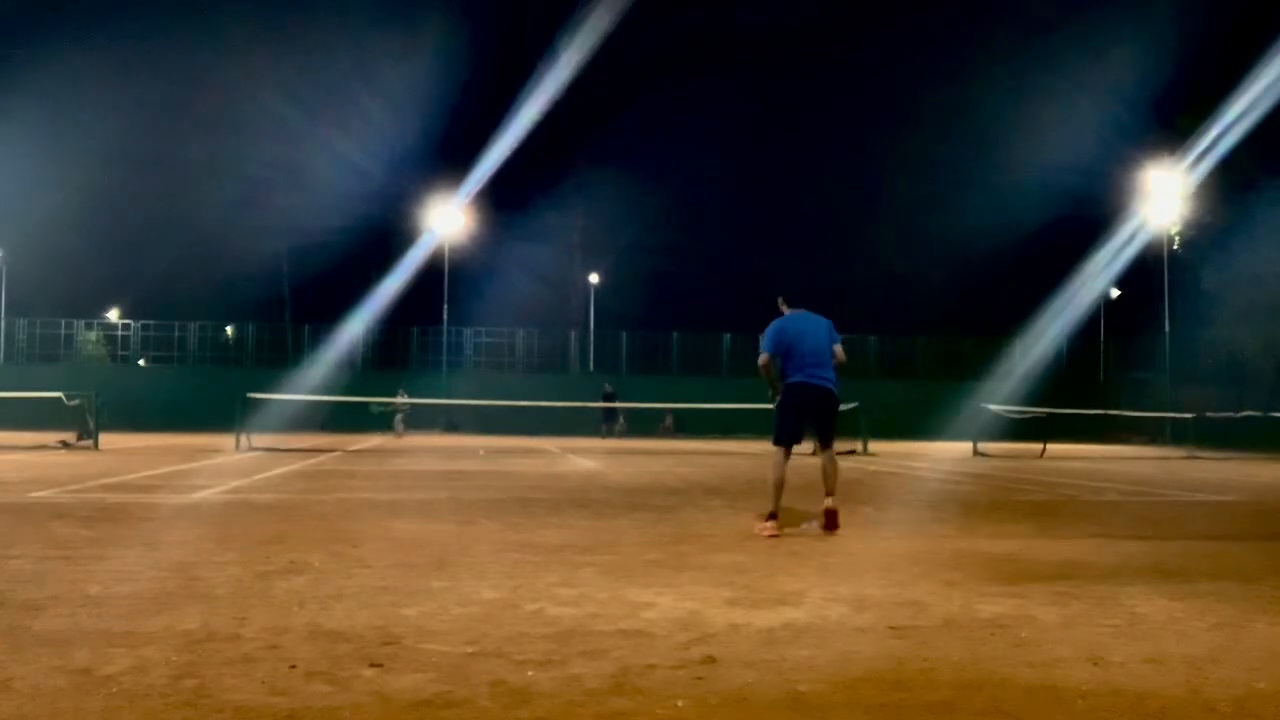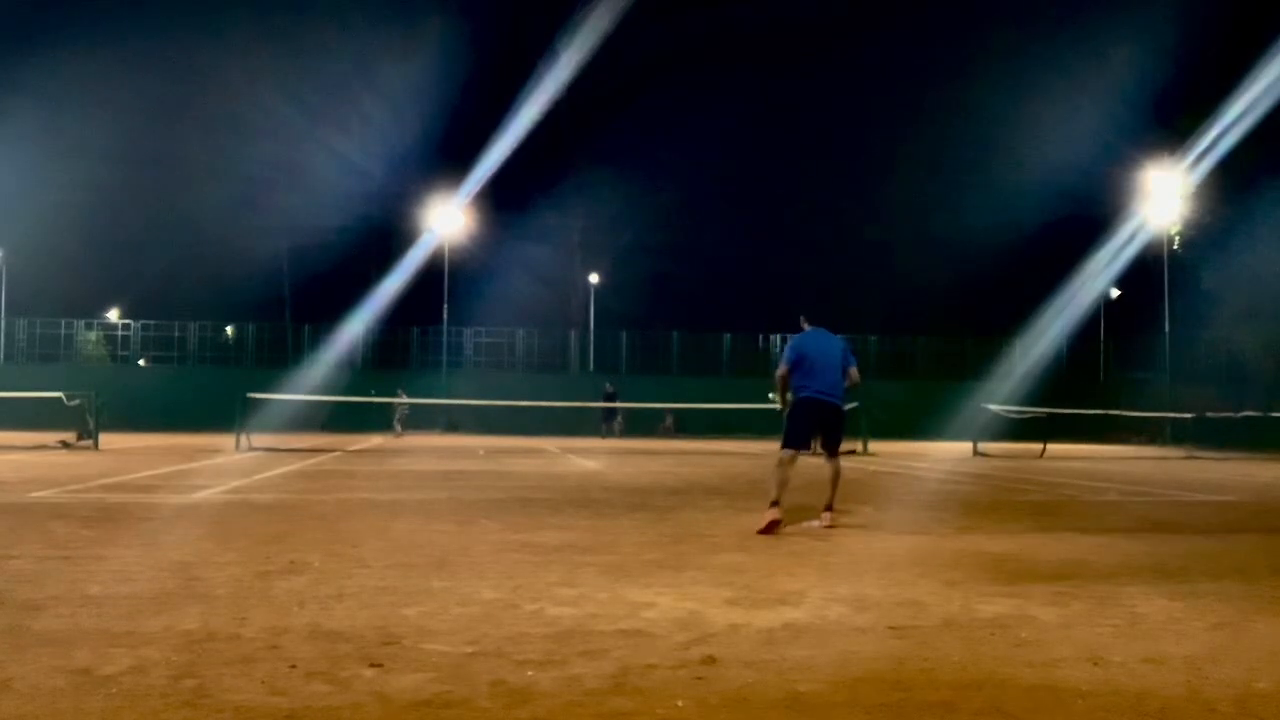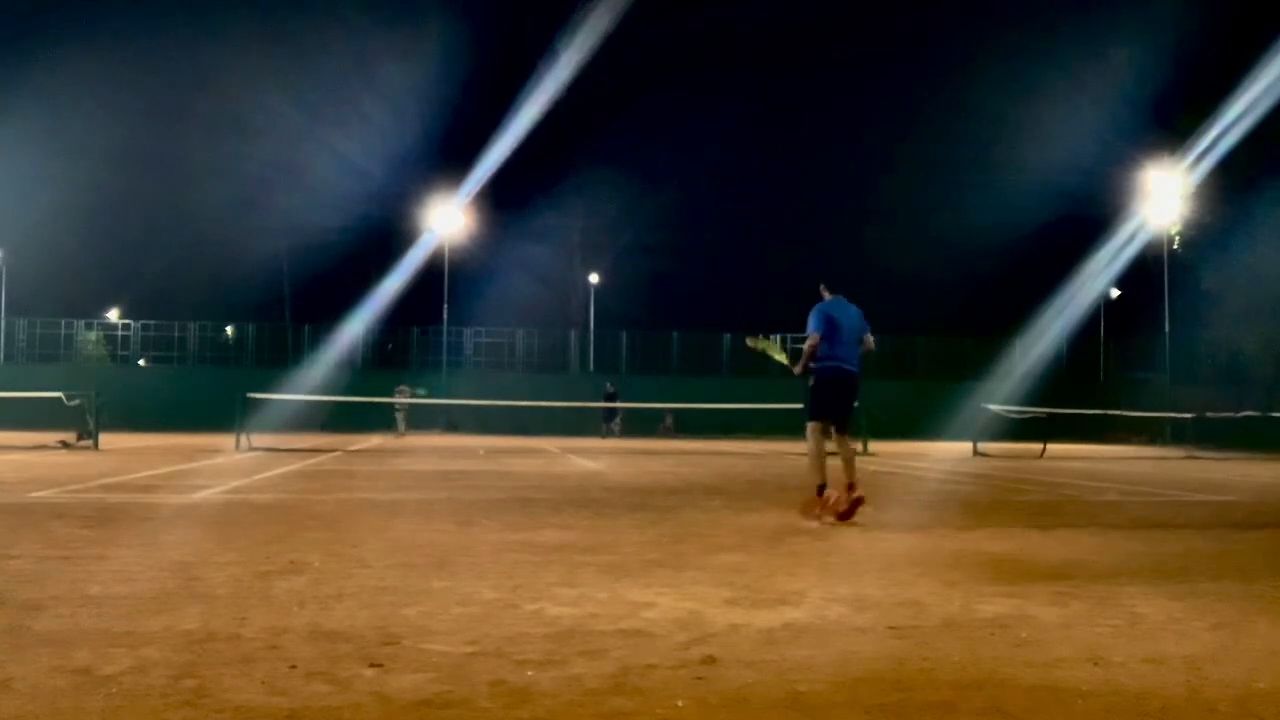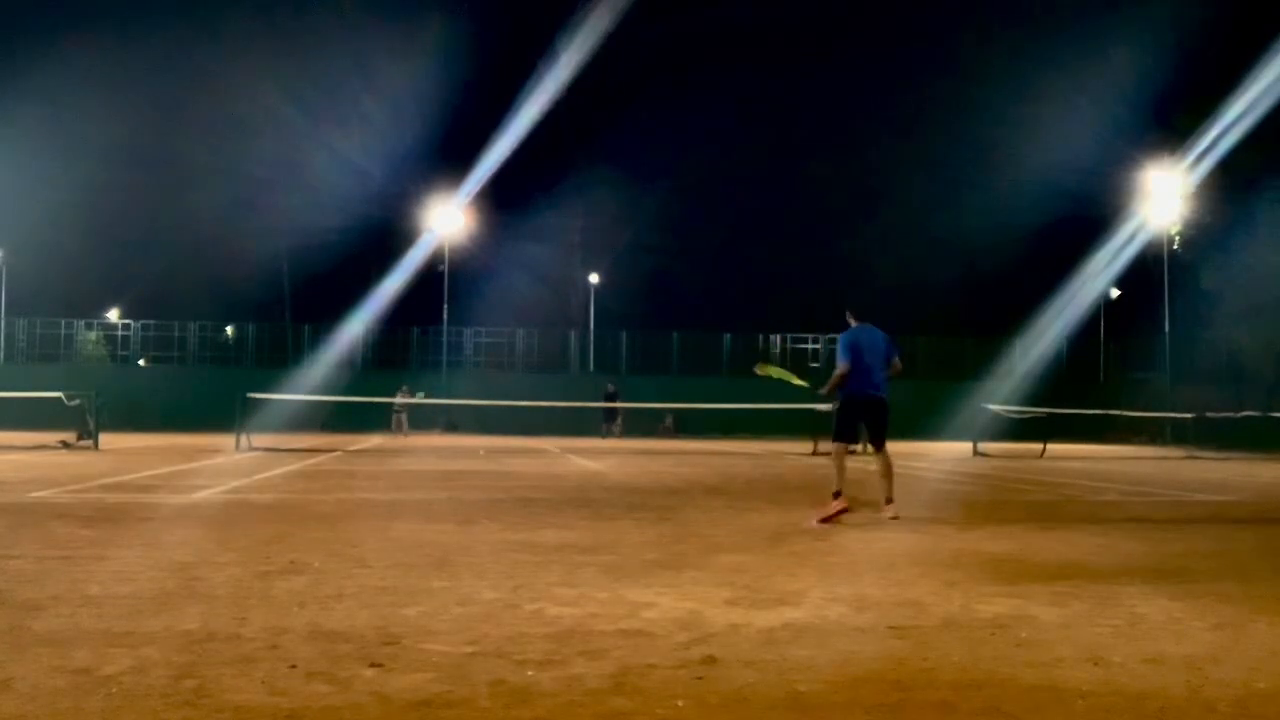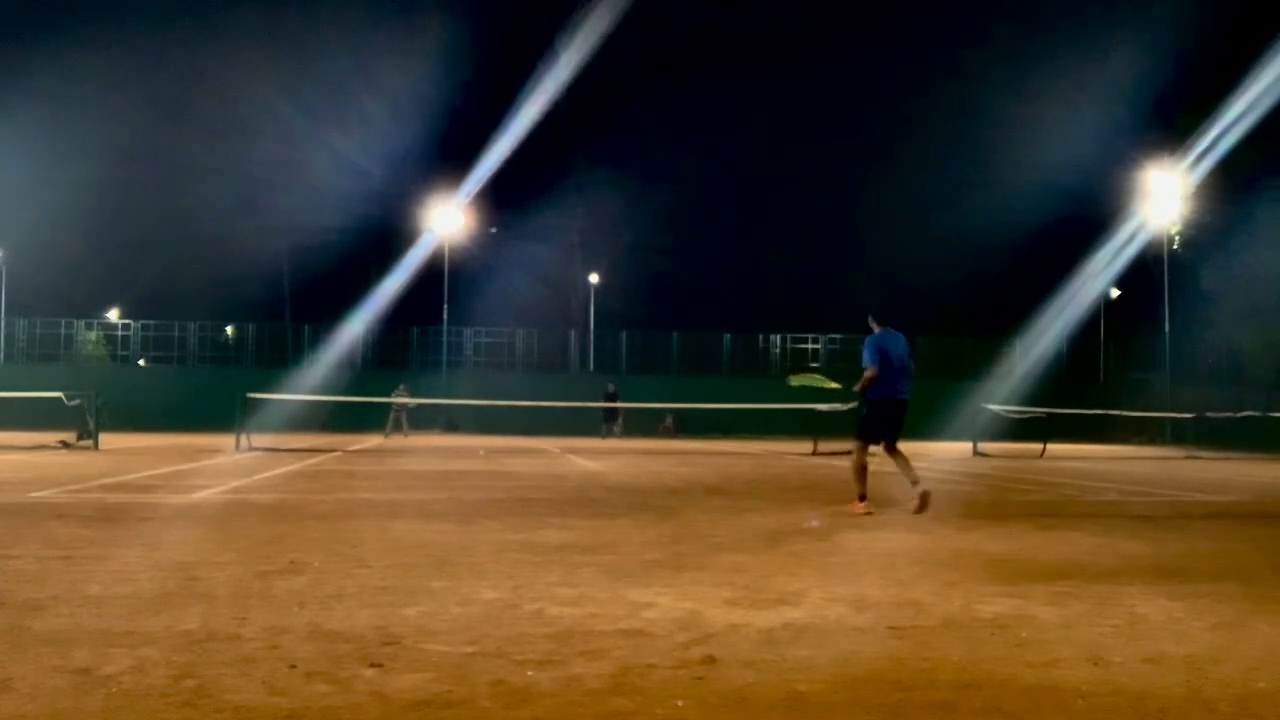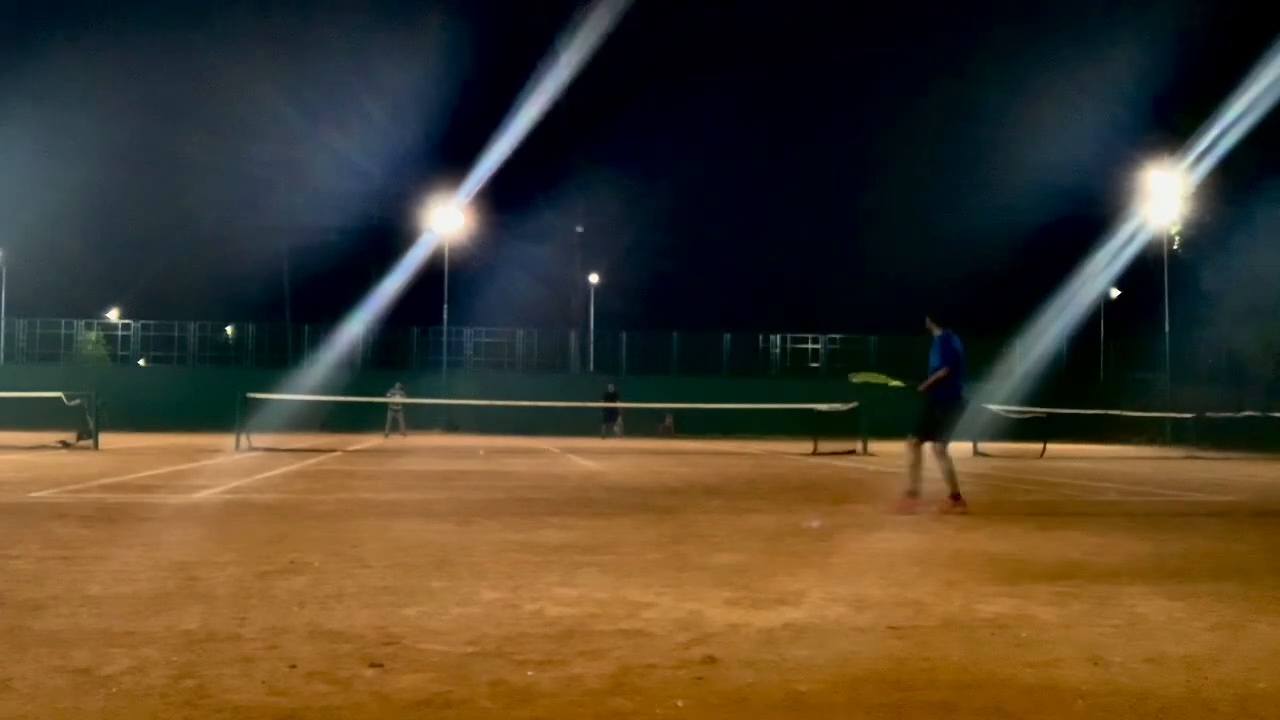
dt=0.3s
person 1, frame 1
left shoulder: (778, 326)
right shoulder: (824, 323)
left elbow: (764, 361)
right elbow: (840, 357)
left wrist: (775, 387)
left hip: (796, 390)
right hip: (826, 392)
left knee: (781, 452)
right knee: (826, 449)
left ankle: (772, 519)
right ankle: (829, 500)
person 1, frame 2
left shoulder: (798, 341)
right shoulder: (839, 343)
left elbow: (782, 373)
right elbow: (854, 378)
left wrist: (783, 400)
left hip: (805, 403)
right hip: (834, 407)
left knee: (785, 458)
right knee: (832, 456)
left ankle: (774, 509)
right ankle: (828, 512)
person 1, frame 3
left shoulder: (821, 309)
right shoulder: (856, 312)
left elbow: (813, 341)
right elbow: (869, 346)
left wrist: (801, 366)
left hip: (826, 373)
right hip: (850, 376)
left knee: (814, 432)
right knee: (841, 436)
left ankle: (823, 492)
right ankle: (851, 490)
person 1, frame 4
left shoulder: (847, 337)
right shoulder: (882, 337)
left elbow: (844, 369)
right elbow: (896, 367)
left wrist: (828, 389)
left hip: (852, 397)
right hip: (878, 398)
left knee: (838, 450)
right knee: (880, 450)
left ankle: (838, 498)
right ankle: (889, 504)
person 1, frame 5
left shoulder: (873, 341)
right shoulder: (901, 339)
left elbow: (872, 372)
right elbow: (909, 368)
left wrist: (859, 387)
left hip: (878, 401)
right hip: (900, 401)
left knee: (859, 448)
right knee: (891, 448)
left ankle: (862, 501)
right ankle: (917, 486)
person 1, frame 6
left shoulder: (941, 341)
right shoulder: (952, 339)
left elbow: (944, 371)
left wrist: (925, 386)
right wrist: (931, 384)
left hip: (942, 399)
right hip: (954, 400)
left knee: (914, 443)
right knee: (939, 449)
left ankle: (912, 495)
right ankle: (955, 499)
